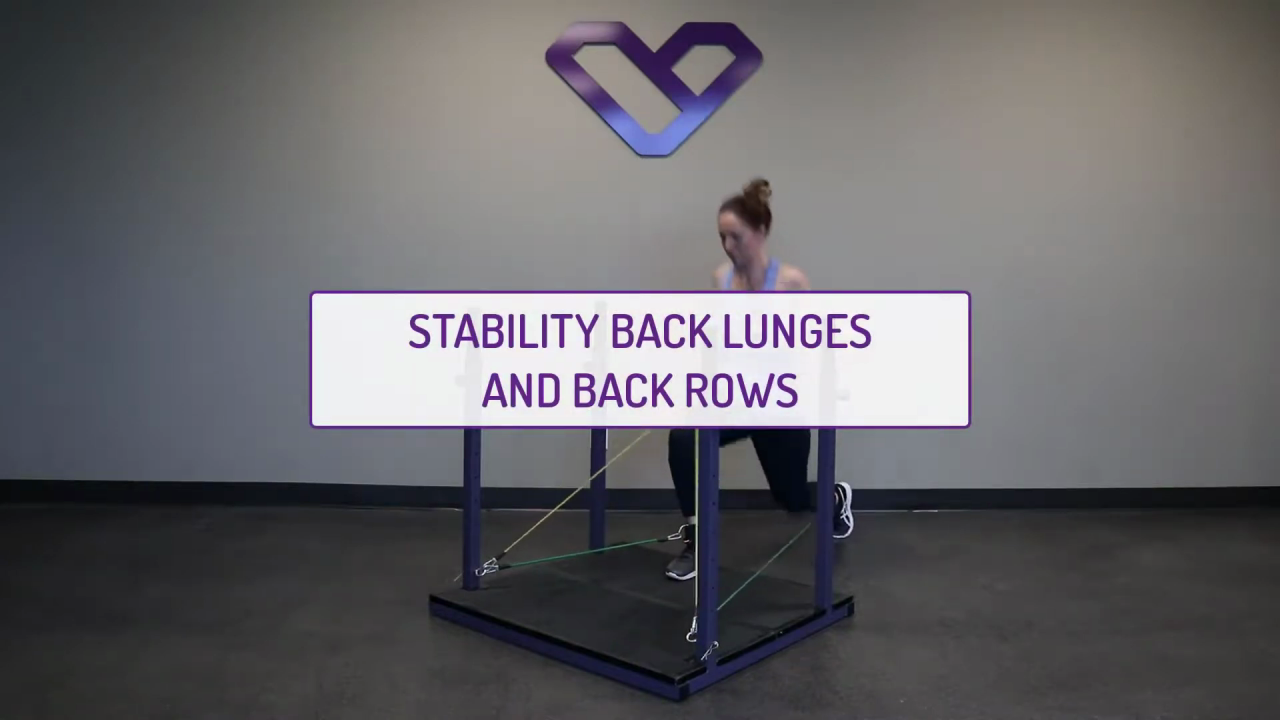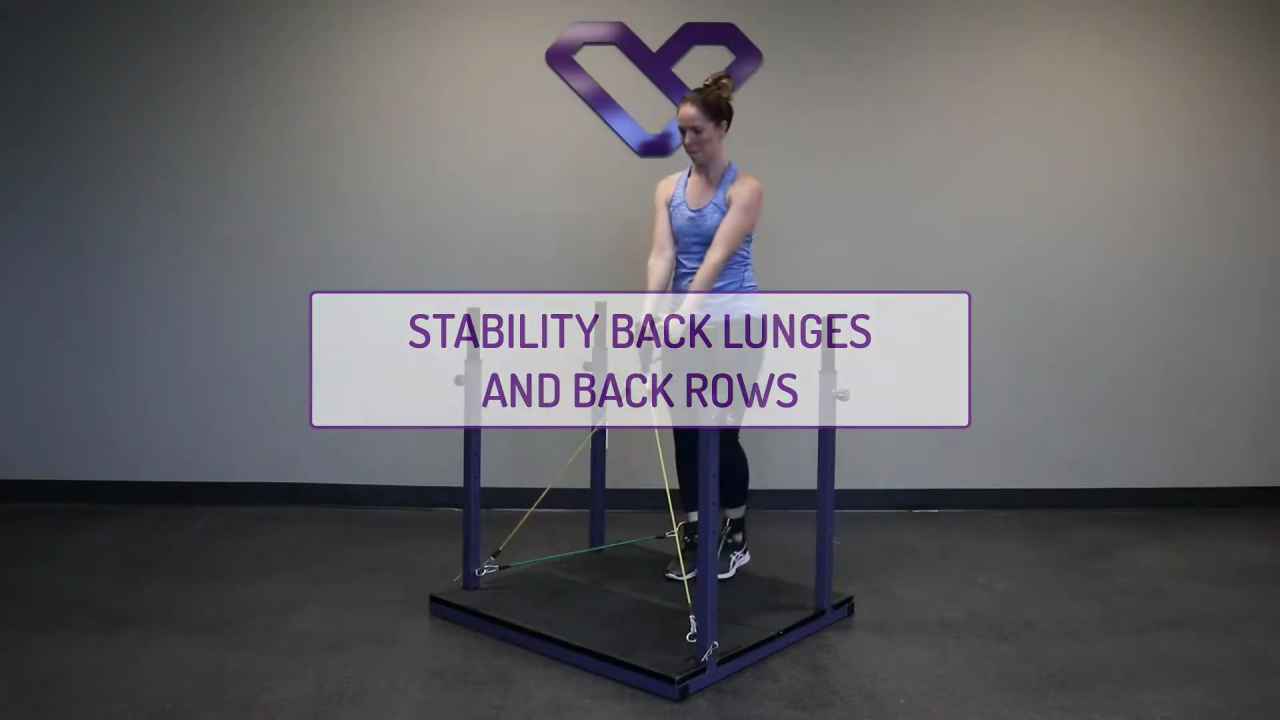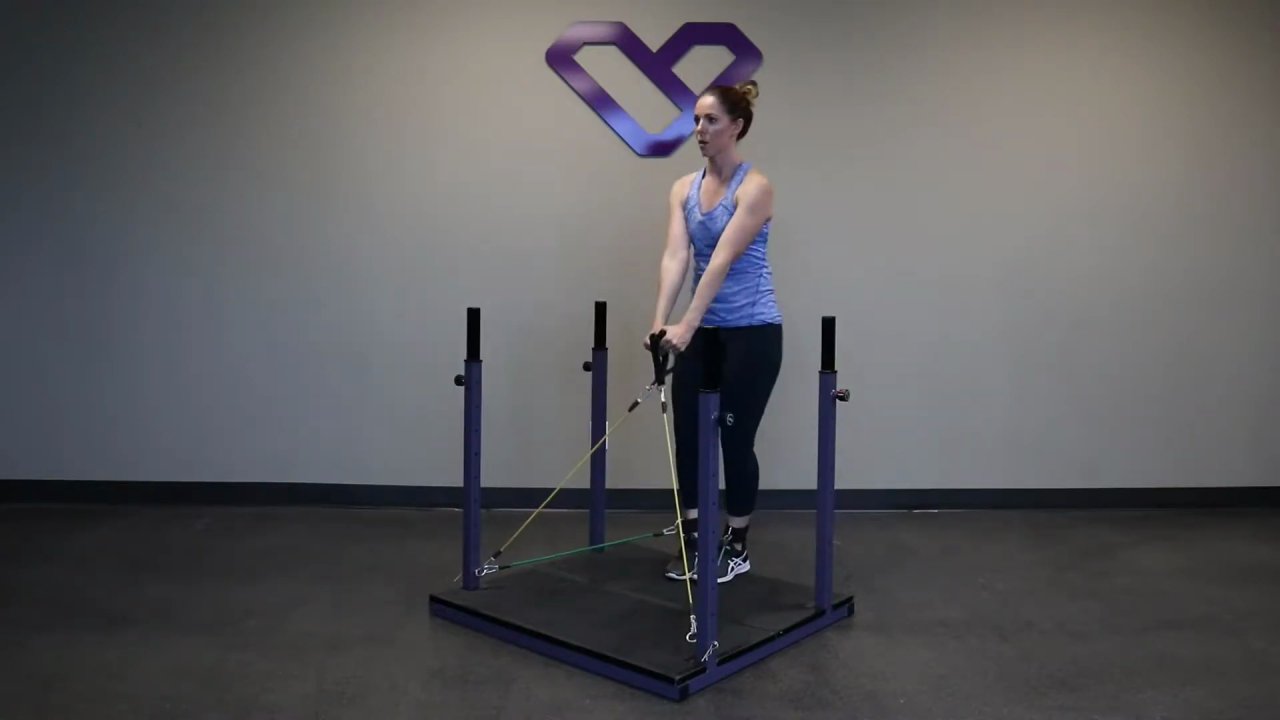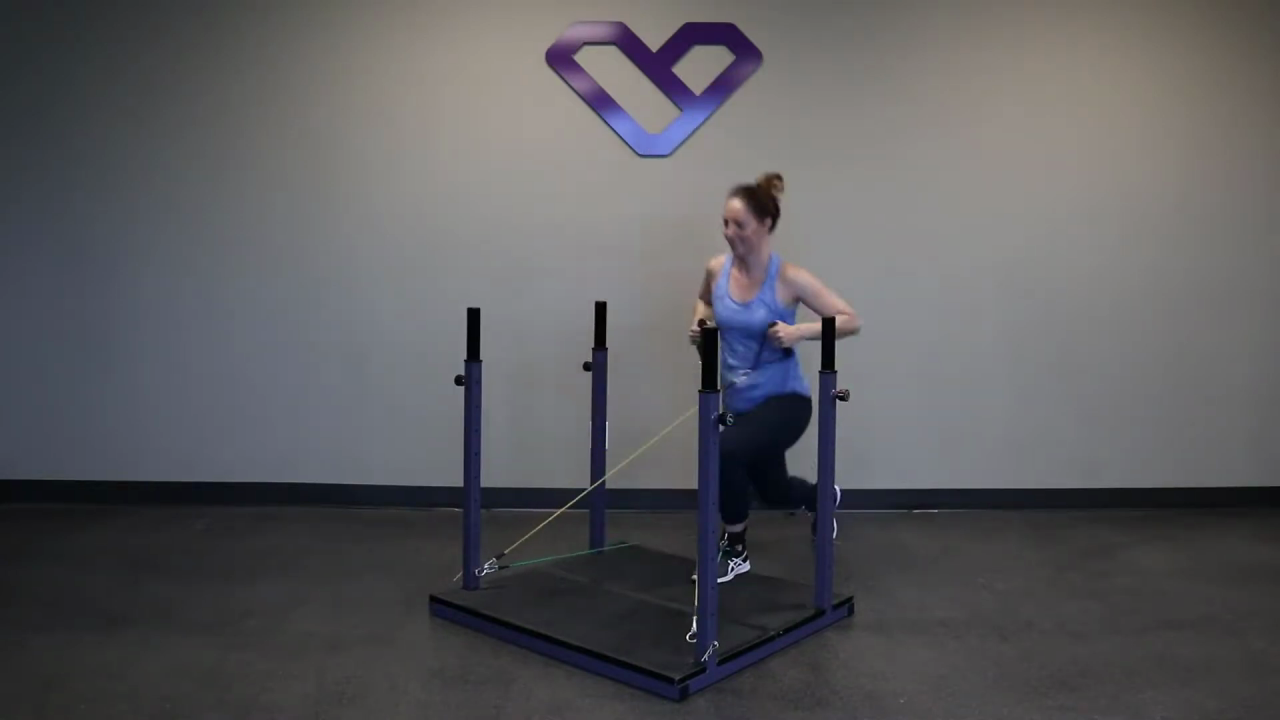
dt=0.7s
person 1, frame 1
left shoulder: (789, 282)
right shoulder: (720, 278)
left knee: (793, 499)
right knee: (682, 439)
left ankle: (836, 497)
right ankle: (695, 541)
person 1, frame 2
left shoulder: (745, 189)
right shoulder: (668, 188)
left elbow: (717, 259)
right elbow: (661, 256)
left wrist: (682, 317)
right wrist: (650, 315)
left hip: (732, 325)
right hip: (683, 327)
left knee: (721, 434)
right knee: (686, 434)
left ankle: (736, 537)
right ankle: (692, 538)
person 1, frame 3
left shoulder: (755, 186)
right shoulder: (684, 187)
left elbow: (722, 262)
right elbow: (675, 256)
left wrist: (686, 325)
right wrist: (660, 320)
left hip: (752, 328)
right hip: (702, 327)
left knee: (735, 438)
right knee: (686, 432)
left ankle: (736, 545)
right ankle: (693, 537)
person 1, frame 4
left shoulder: (789, 278)
right shoulder: (716, 269)
left elbow: (851, 320)
right elbow: (704, 300)
left wrist: (803, 331)
right wrist: (699, 322)
left hip: (784, 400)
right hip: (741, 402)
left knee: (726, 454)
right knee: (772, 490)
left ankle: (734, 552)
right ankle: (821, 497)
